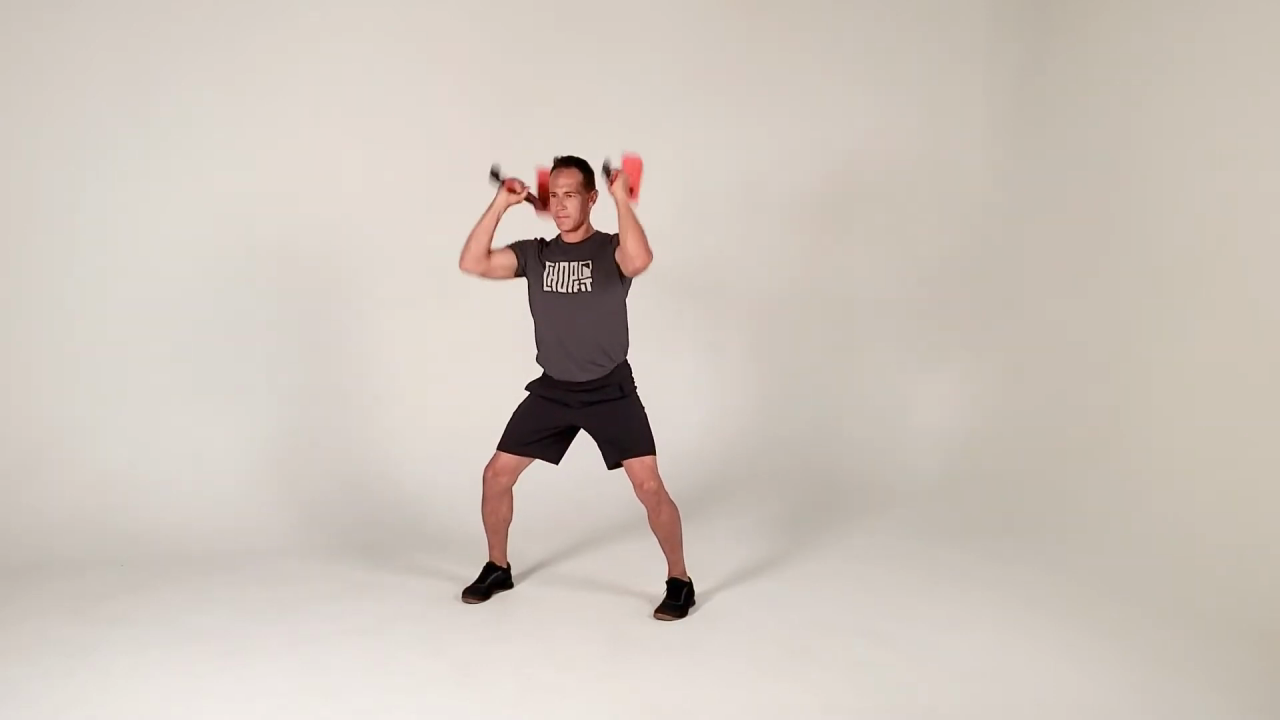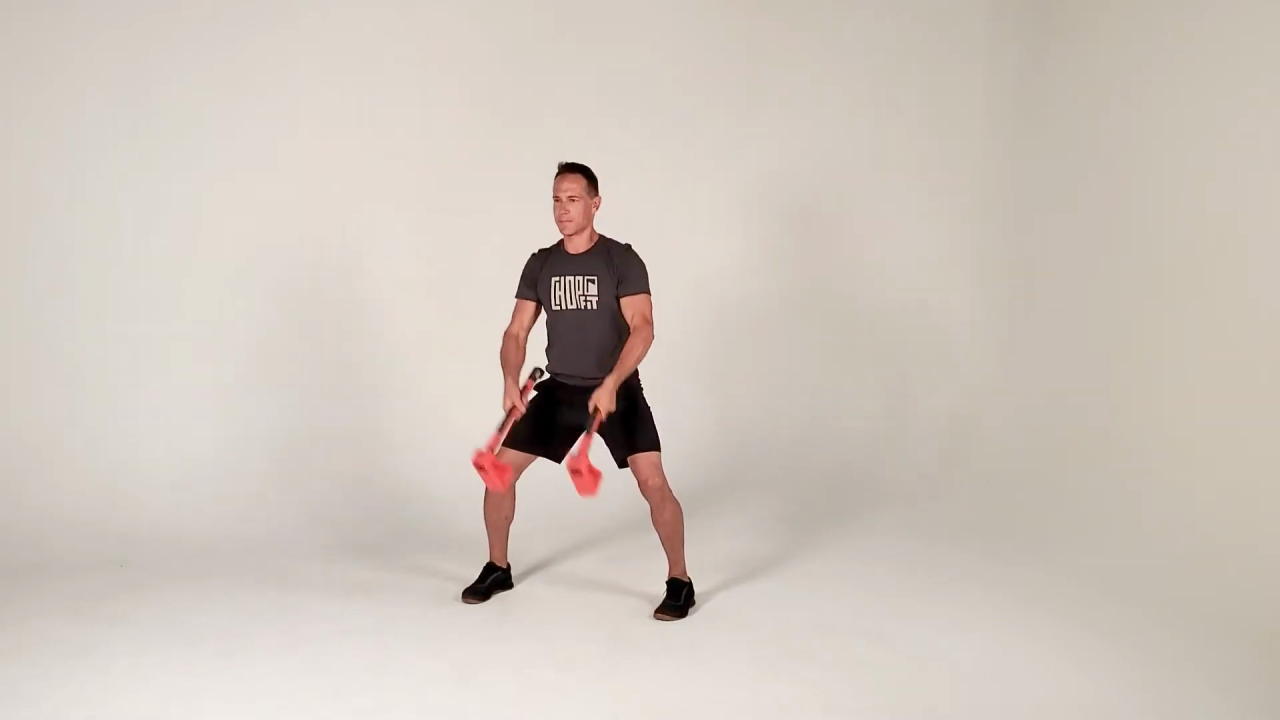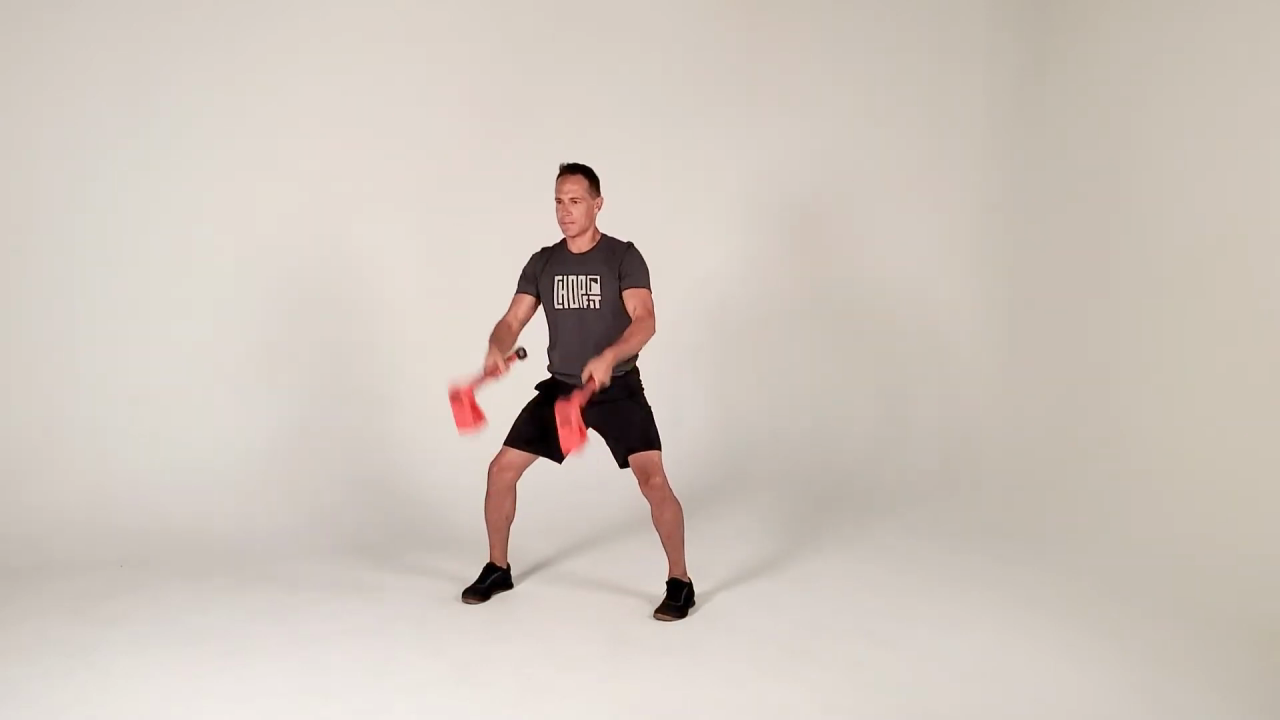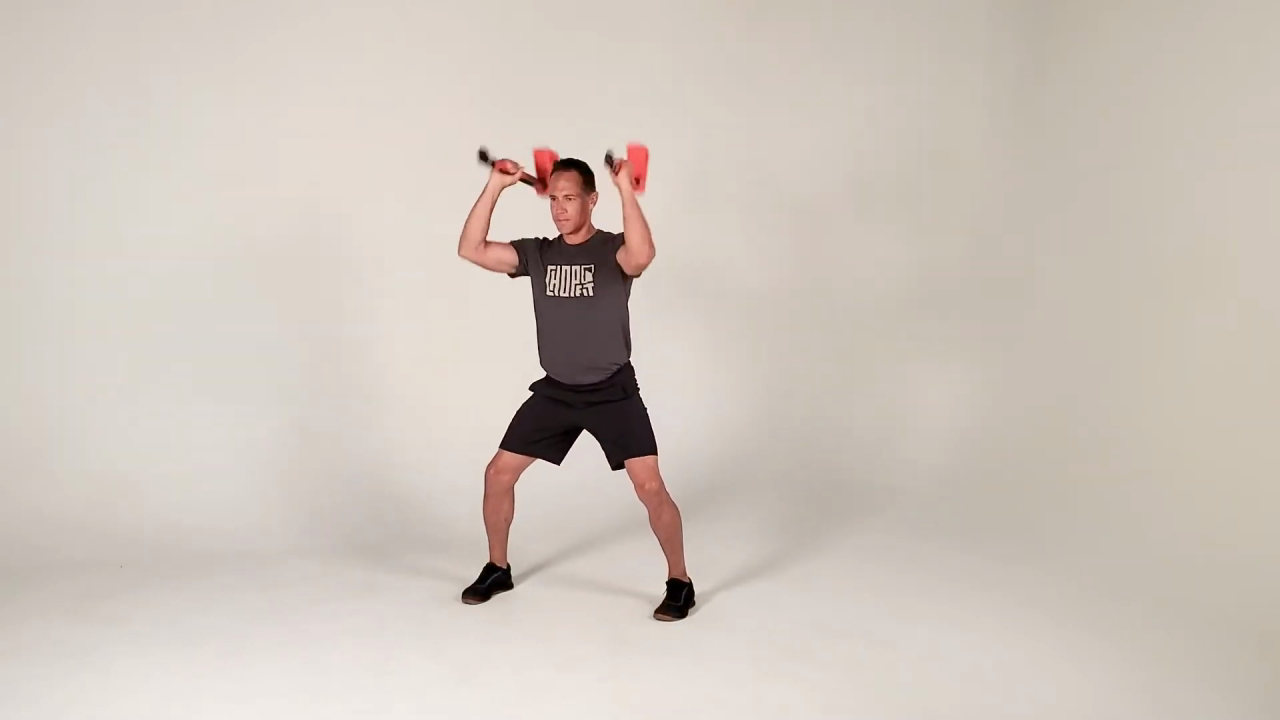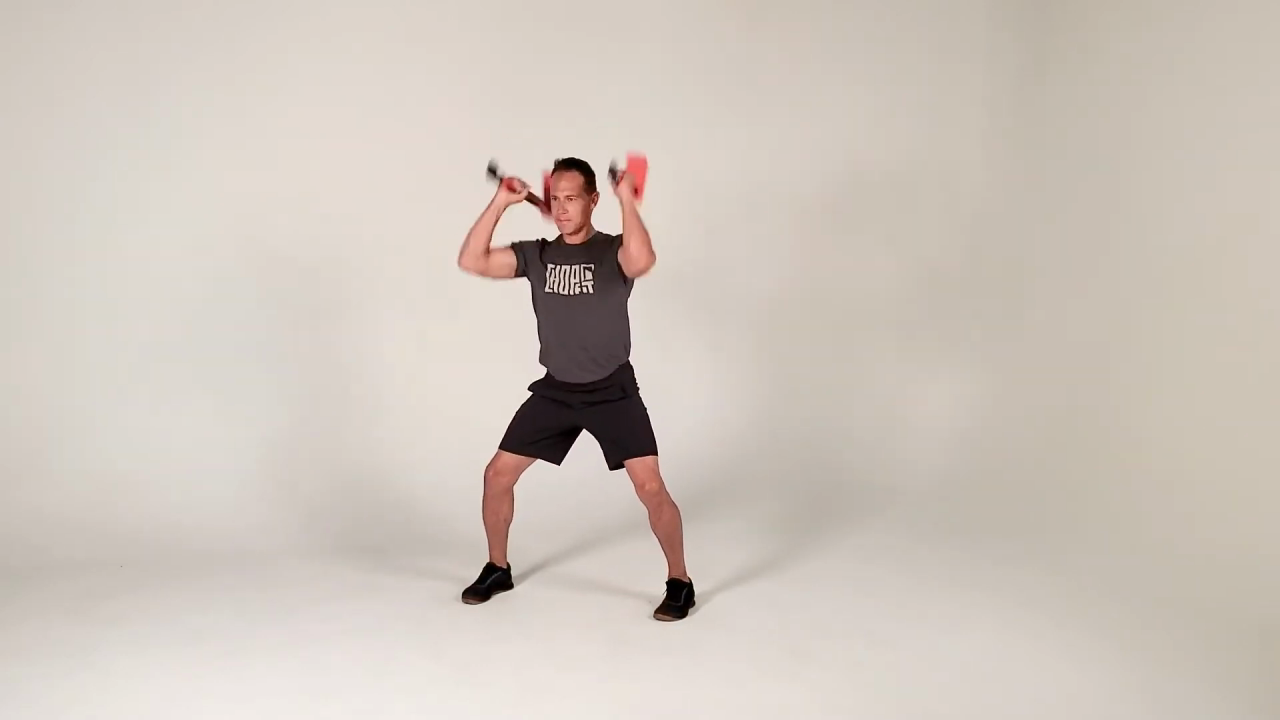
dt=0.4s
person 1, frame 1
left shoulder: (612, 249)
right shoulder: (533, 254)
left elbow: (641, 260)
right elbow: (471, 263)
left wrist: (623, 199)
right wrist: (501, 202)
left hip: (609, 390)
right hip: (552, 390)
left knee: (649, 486)
right knee: (496, 475)
left ankle: (679, 581)
right ankle: (497, 568)
person 1, frame 2
left shoulder: (622, 260)
right shoulder: (539, 264)
left elbow: (642, 330)
right elbow: (517, 332)
left wrist: (612, 384)
right wrist: (511, 383)
left hip: (616, 391)
right hip: (559, 389)
left knee: (653, 483)
left ankle: (679, 582)
right ankle: (497, 568)
person 1, frame 3
left shoulder: (624, 257)
right shoulder: (541, 263)
left elbow: (645, 323)
right elbow: (513, 322)
left wrist: (610, 357)
right wrist: (497, 349)
left hip: (618, 388)
right hip: (560, 388)
left knee: (653, 481)
right knee: (500, 469)
left ankle: (679, 583)
right ankle: (497, 569)
person 1, frame 4
left shoulder: (614, 248)
right shoulder: (536, 253)
left elbow: (642, 256)
right elbow: (471, 251)
left wrist: (625, 188)
right wrist: (494, 187)
left hip: (613, 390)
right hip: (555, 391)
left knee: (650, 486)
right knee: (498, 473)
left ankle: (679, 583)
right ankle: (498, 568)
person 1, frame 5
left shoulder: (615, 250)
right shoulder: (535, 255)
left elbow: (643, 262)
right elbow: (470, 261)
left wrist: (627, 199)
right wrist: (501, 201)
left hip: (612, 391)
right hip: (555, 391)
left knee: (651, 487)
right knee: (497, 474)
left ankle: (679, 582)
right ankle: (497, 568)
